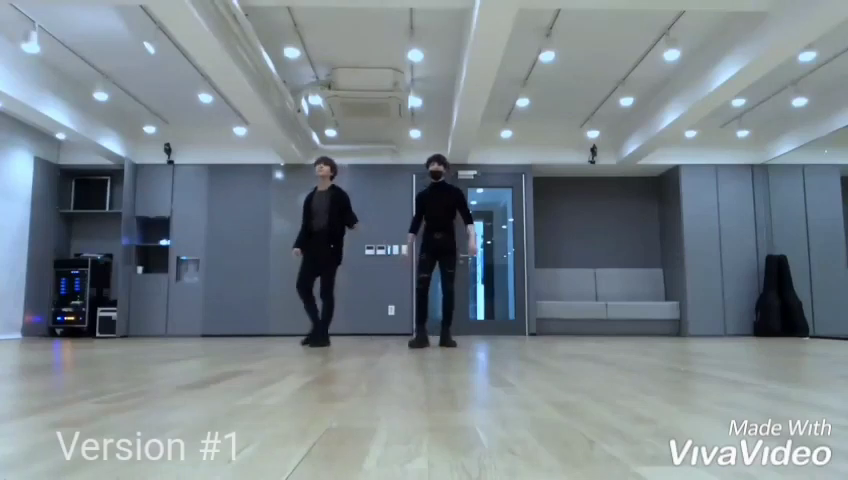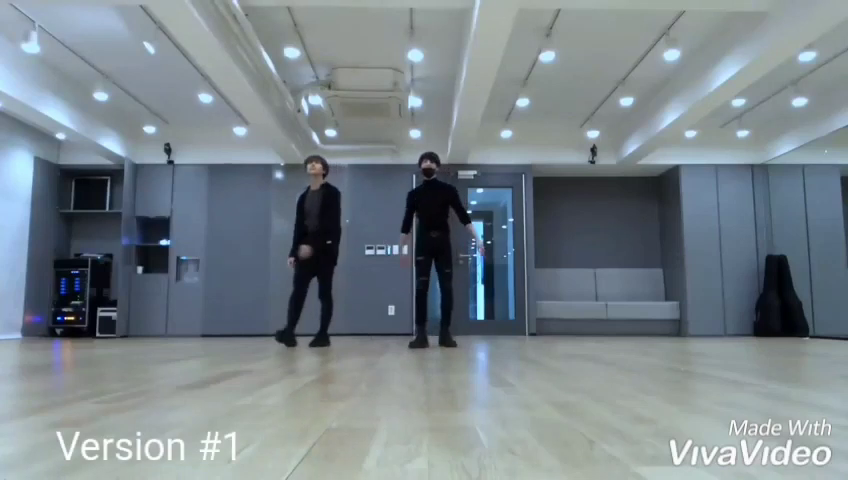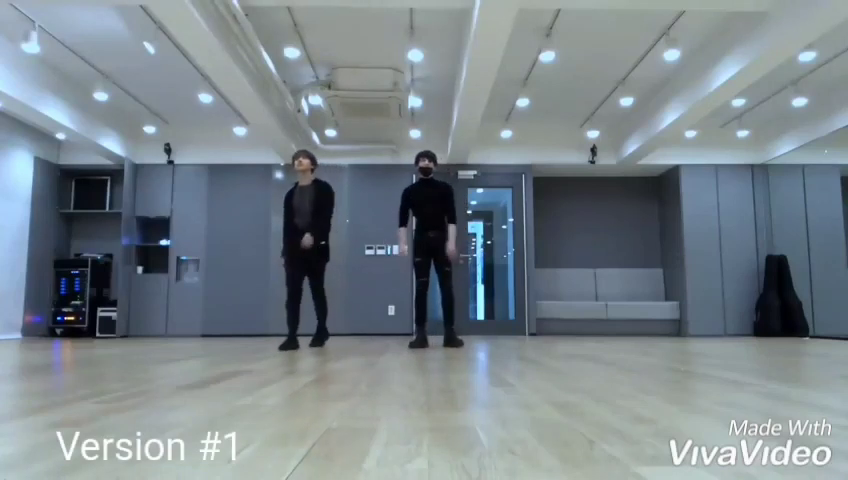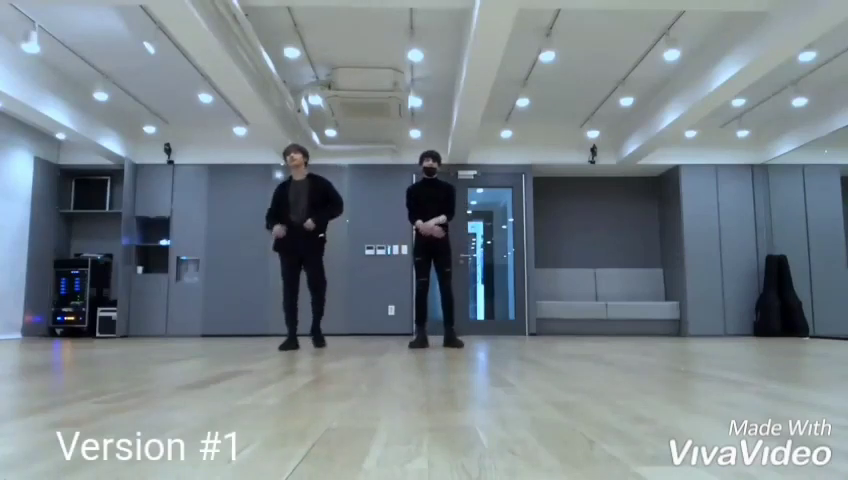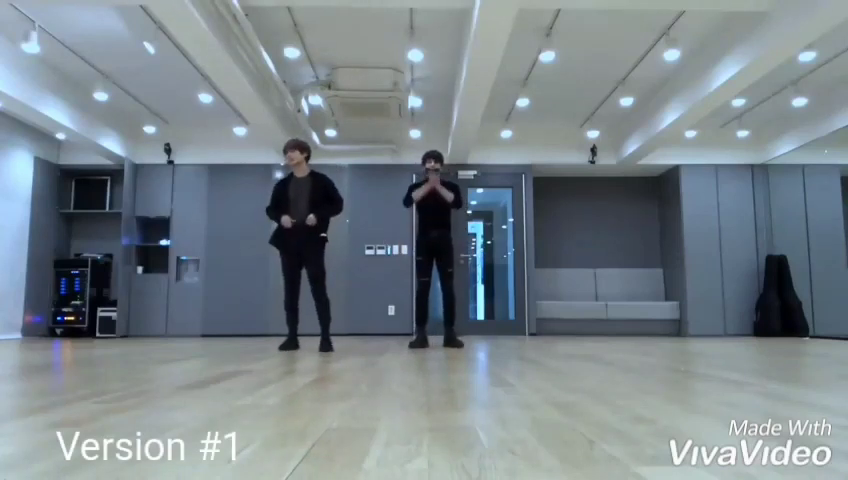
dt=0.3s
person 1, frame 1
left shoulder: (339, 195)
right shoulder: (310, 197)
left elbow: (348, 217)
right elbow: (305, 224)
left wrist: (354, 223)
right wrist: (298, 244)
left hip: (330, 247)
right hip: (311, 246)
left knee: (326, 291)
right knee: (303, 286)
left ankle: (322, 334)
right ankle: (317, 326)
person 1, frame 2
left shoulder: (332, 193)
right shoulder: (303, 197)
left elbow: (330, 222)
right elbow: (299, 226)
left wrist: (311, 244)
right wrist: (293, 252)
left hip: (325, 248)
right hip: (304, 248)
left knee: (324, 292)
right knee: (298, 289)
left ankle: (323, 334)
right ankle: (289, 332)
person 1, frame 3
left shoulder: (323, 189)
right shoulder: (290, 194)
left elbow: (325, 217)
right elbow: (287, 224)
left wrist: (313, 235)
right wrist: (285, 250)
left hip: (316, 247)
right hip: (295, 248)
left knee: (317, 290)
right knee: (293, 291)
left ankle: (321, 330)
right ankle: (292, 337)
person 1, frame 4
left shoulder: (319, 183)
right shoulder: (282, 188)
left elbow: (337, 206)
right elbow: (272, 213)
left wrist: (317, 219)
right wrist: (274, 225)
left hip: (311, 241)
right hip: (288, 243)
left knee: (317, 286)
right knee: (289, 290)
left ankle: (316, 328)
right ankle: (292, 336)
person 1, frame 5
left shoulder: (321, 181)
right shoulder: (282, 185)
left elbow: (337, 204)
right elbow: (271, 208)
left wrist: (319, 216)
right wrist: (280, 217)
left hip: (312, 240)
right hip: (288, 241)
left knee: (318, 288)
right knee: (290, 290)
left ankle: (325, 337)
right ankle: (292, 336)
person 2, frame 1
left shoulder: (455, 193)
right shoulder: (422, 195)
left elbow: (467, 217)
right elbow: (416, 222)
left wrist: (472, 239)
left hip: (448, 243)
right hip: (428, 243)
left knee: (448, 288)
right knee: (421, 285)
left ankle: (445, 333)
right ankle: (420, 333)
person 2, frame 2
left shoulder: (449, 190)
right shoulder: (414, 194)
left elbow: (462, 215)
right elbow: (407, 221)
left wrist: (477, 239)
right wrist: (402, 248)
left hip: (443, 240)
right hip: (423, 241)
left knee: (446, 287)
right knee: (421, 287)
left ankle: (445, 332)
right ankle: (420, 334)
person 2, frame 3
left shoulder: (445, 188)
right shoulder: (410, 191)
left elbow: (451, 217)
right elbow: (403, 219)
left wrist: (451, 240)
right wrist: (403, 243)
left hip: (441, 239)
right hip: (421, 240)
left knee: (446, 287)
right knee: (421, 287)
left ankle: (449, 333)
right ankle: (420, 334)
person 2, frame 4
left shoulder: (447, 188)
right shoulder: (413, 190)
left elbow: (449, 214)
right elbow: (412, 217)
left wrist: (434, 222)
right wrist: (425, 227)
left hip: (442, 241)
right hip: (421, 241)
left knee: (446, 287)
right knee: (421, 287)
left ankle: (450, 333)
right ankle: (420, 334)
person 2, frame 5
left shoulder: (450, 187)
right shoulder: (416, 187)
left elbow: (457, 204)
right elbow: (407, 202)
left wrist: (438, 187)
right wrist: (427, 186)
left hip: (444, 239)
right hip: (424, 240)
left knee: (448, 287)
right knee: (422, 287)
left ankle: (450, 333)
right ankle: (421, 334)
